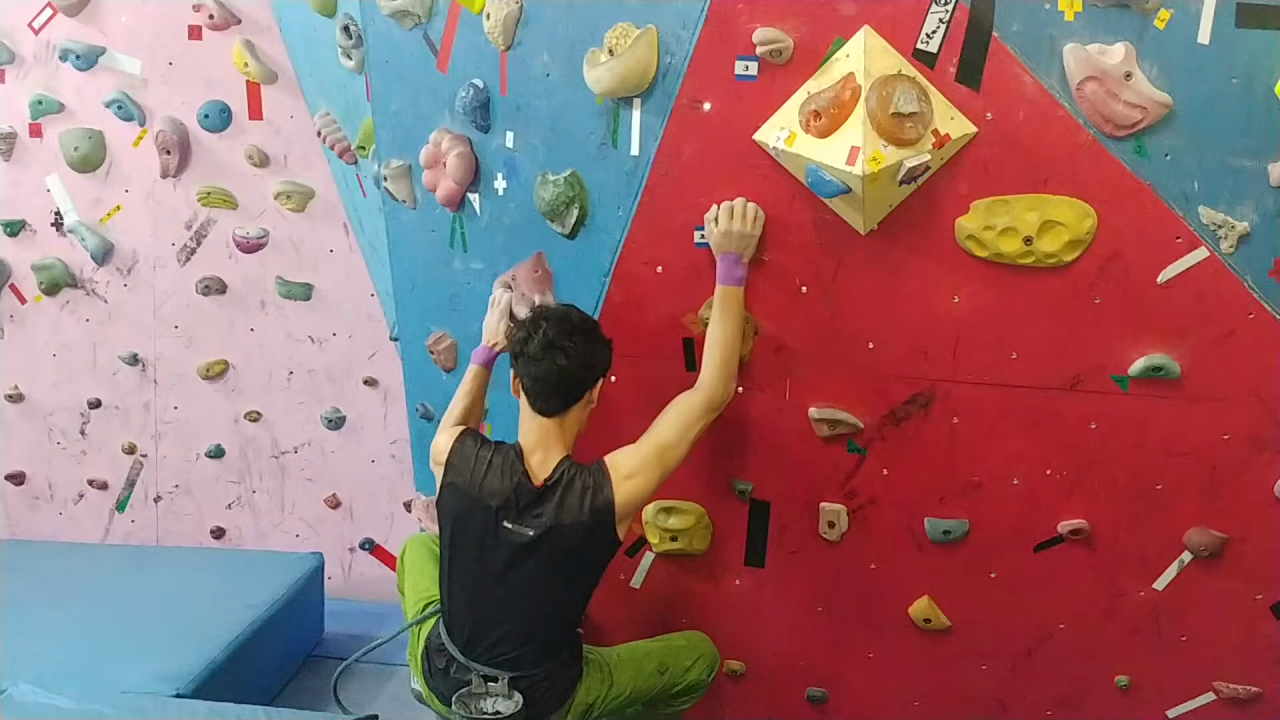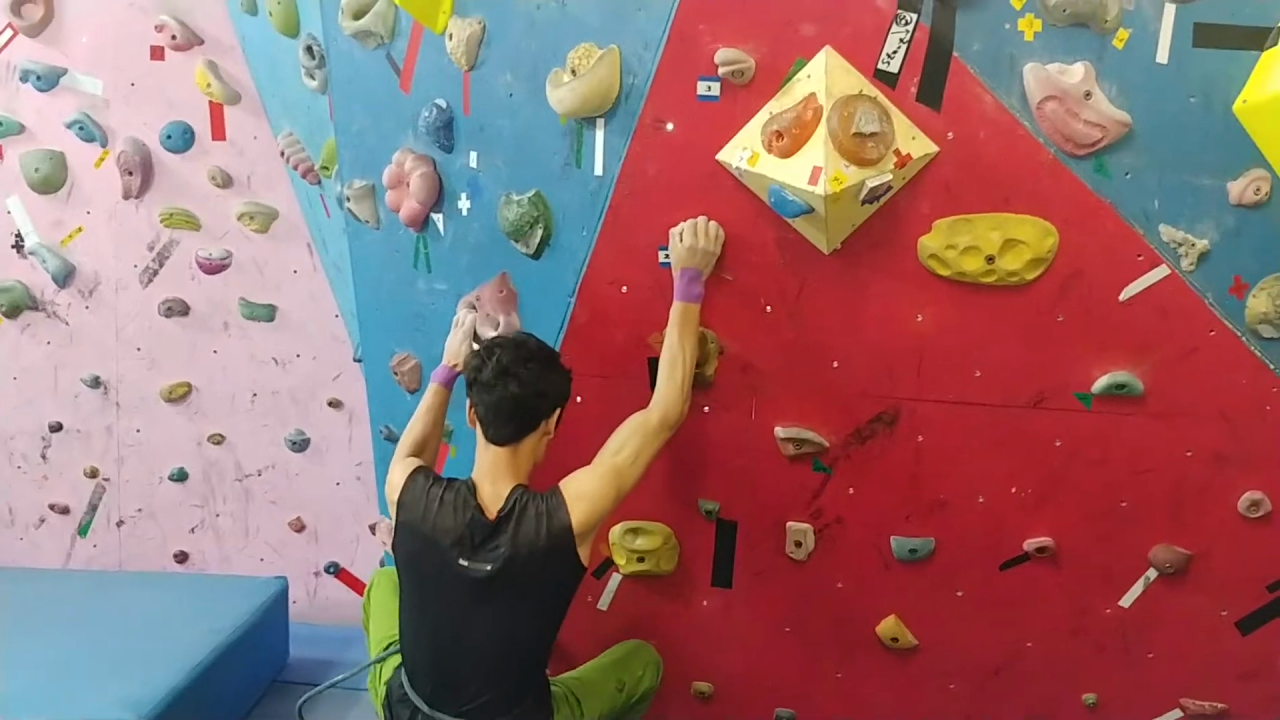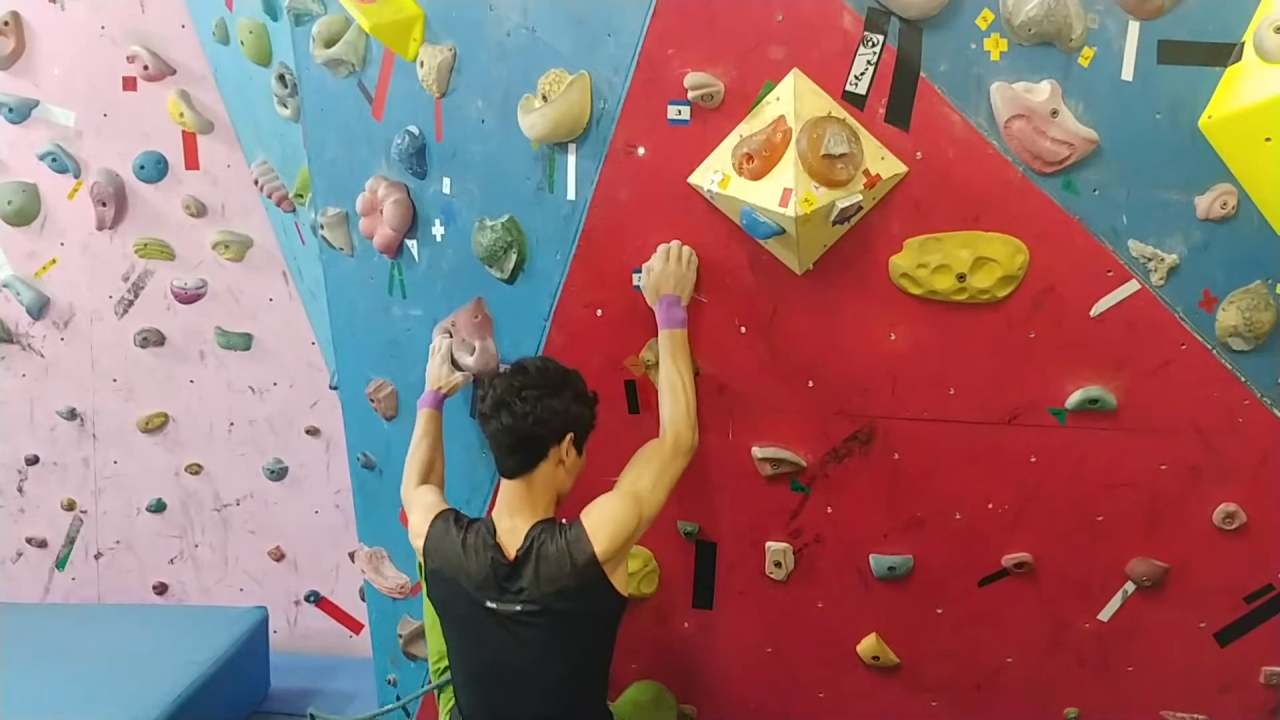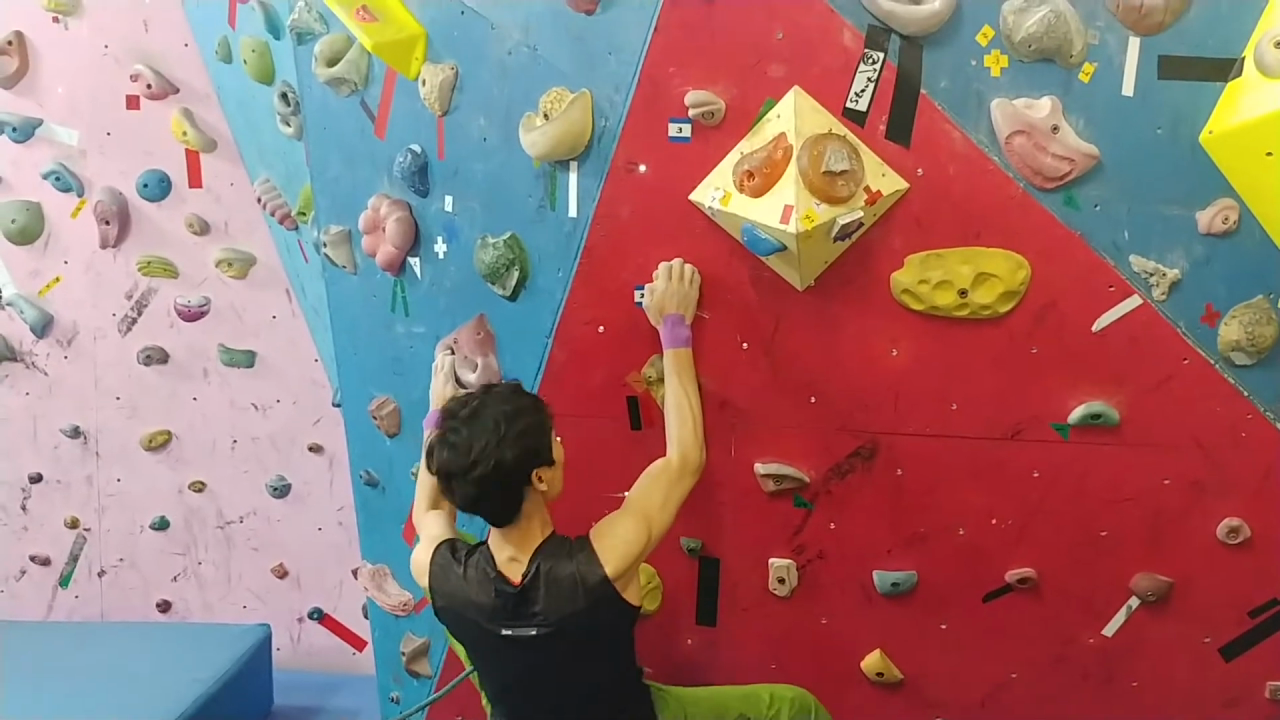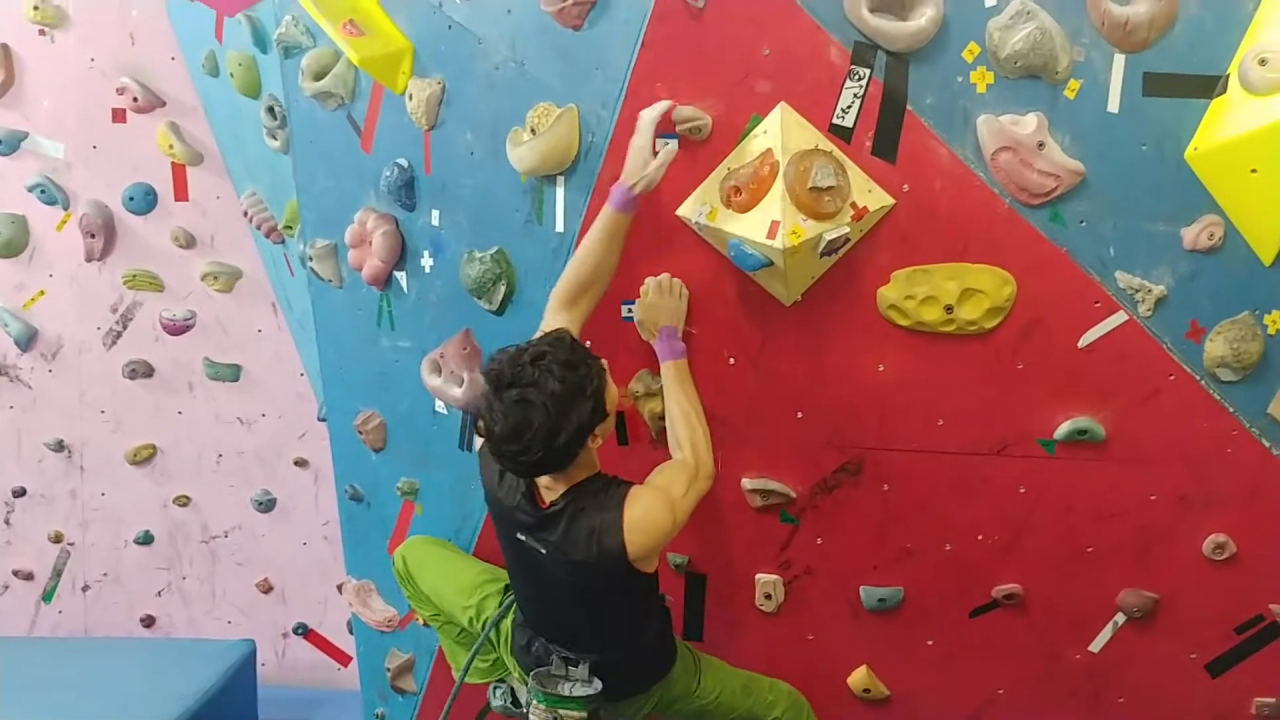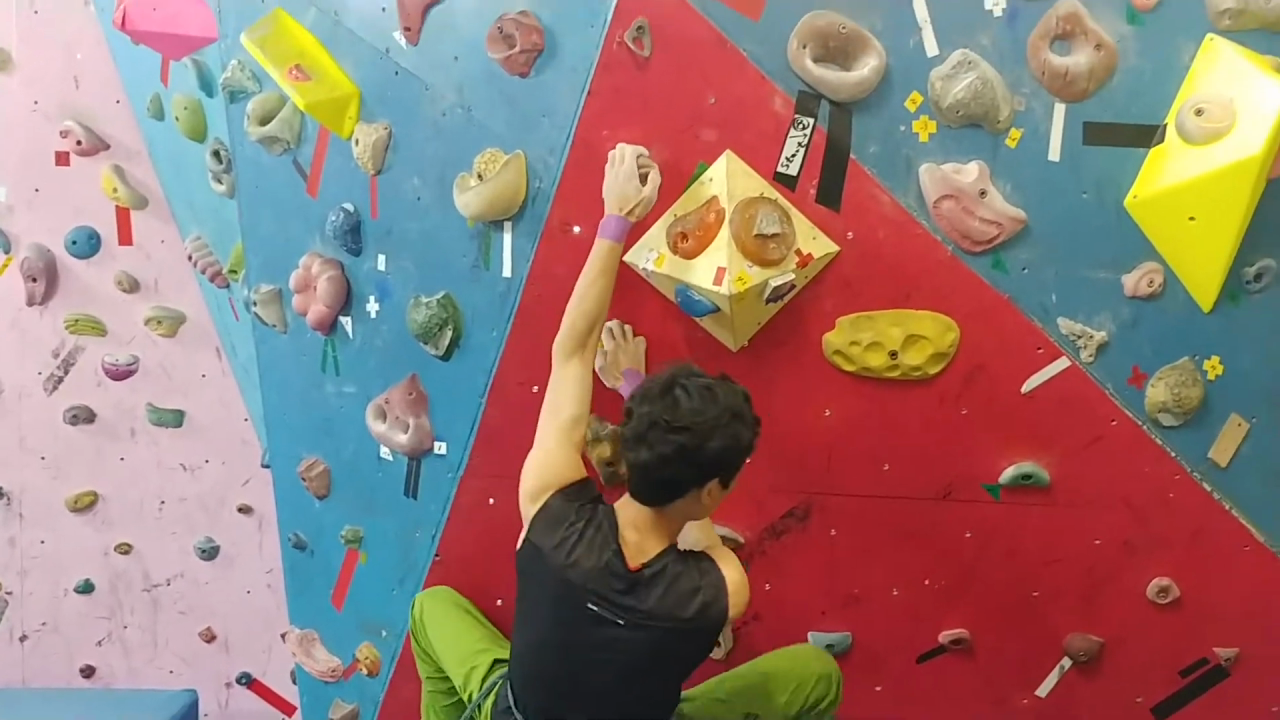
dt=0.7s
person 1, frame 1
left shoulder: (457, 459)
right shoulder: (610, 490)
right elbow: (713, 393)
left wrist: (487, 350)
right wrist: (730, 265)
left knee: (419, 547)
right knee: (700, 656)
person 1, frame 2
left shoulder: (412, 497)
right shoulder: (566, 517)
right elbow: (666, 413)
left wrist: (448, 370)
right wrist: (688, 283)
right knee: (642, 662)
person 1, frame 3
left shoulder: (441, 543)
right shoulder: (593, 547)
left elbow: (417, 489)
right elbow: (680, 441)
left wrist: (434, 395)
right wrist: (670, 310)
person 1, frame 4
left shoulder: (435, 569)
right shoulder: (602, 563)
left elbow: (428, 514)
right elbow: (685, 460)
left wrist: (439, 416)
right wrist: (674, 329)
person 1, frame 5
left shoulder: (497, 448)
right shoulder: (635, 521)
left elbow: (565, 306)
right elbow: (697, 467)
left wrist: (626, 188)
right wrist: (668, 340)
left hip: (534, 657)
left knee: (415, 558)
person 1, frame 6
left shoulder: (549, 507)
right shoulder: (722, 589)
left elbow: (570, 354)
right elbow: (690, 523)
left wrist: (617, 219)
right wrist: (634, 382)
left knee: (433, 609)
